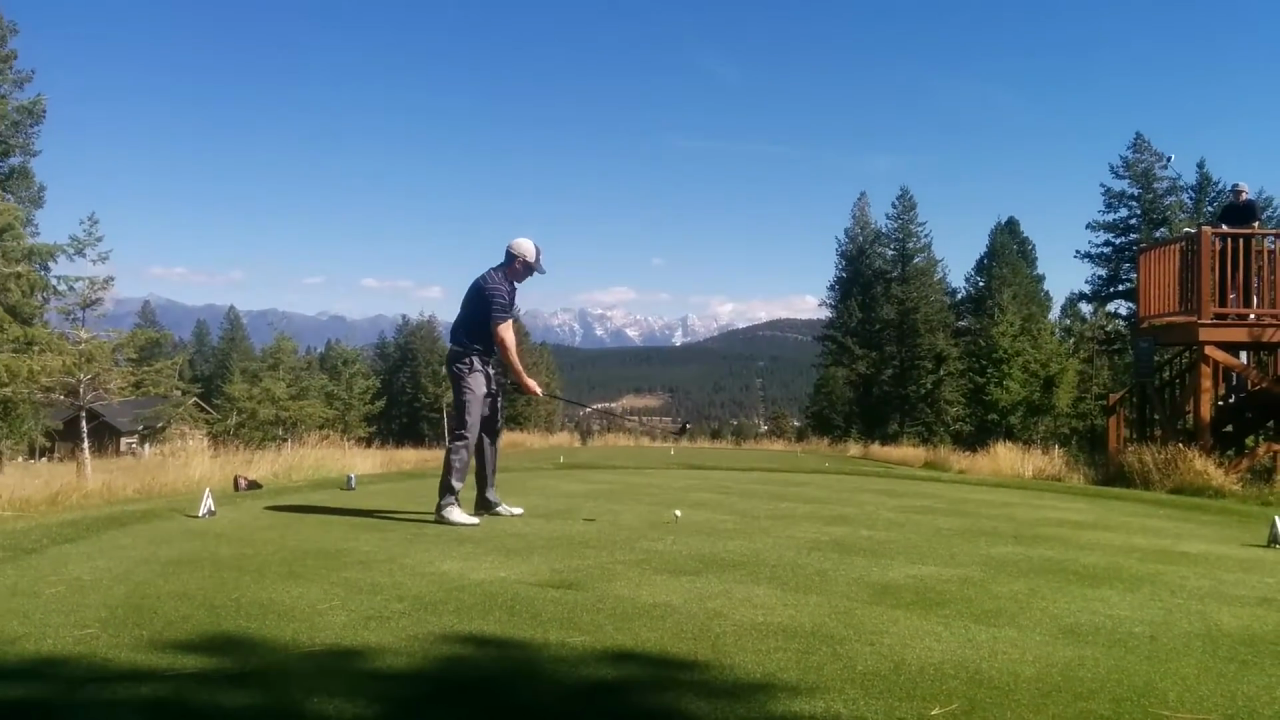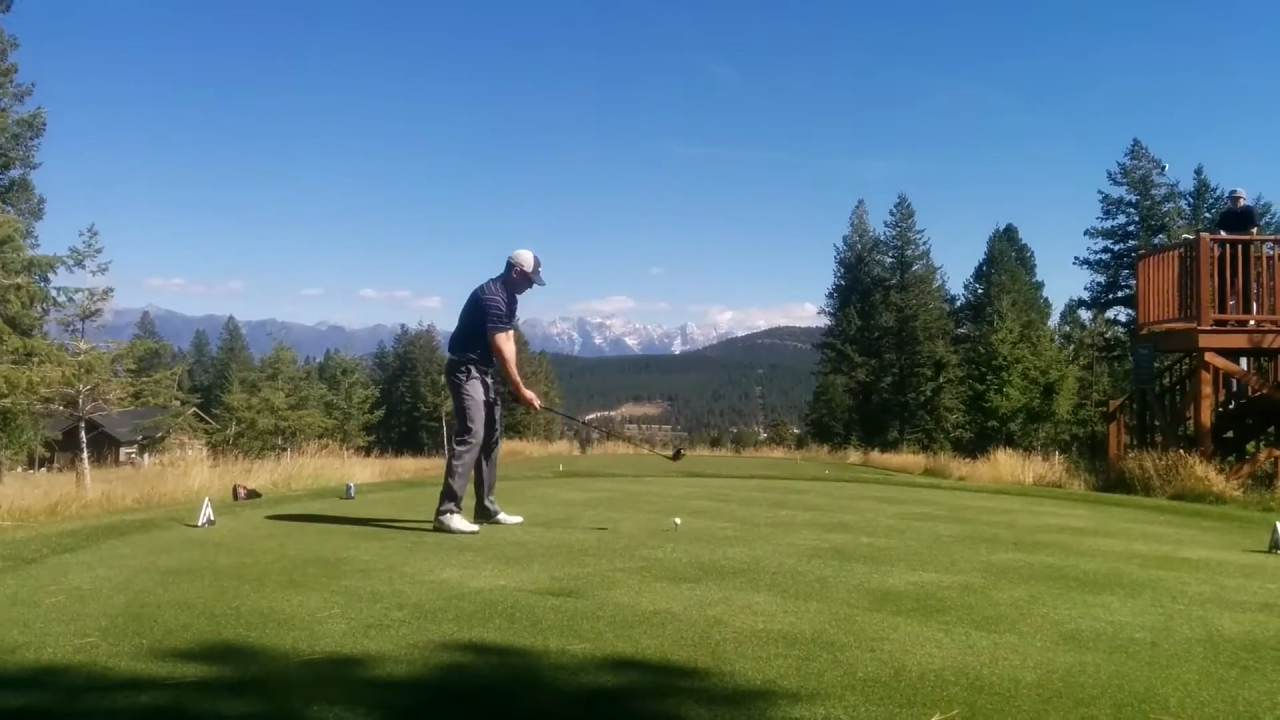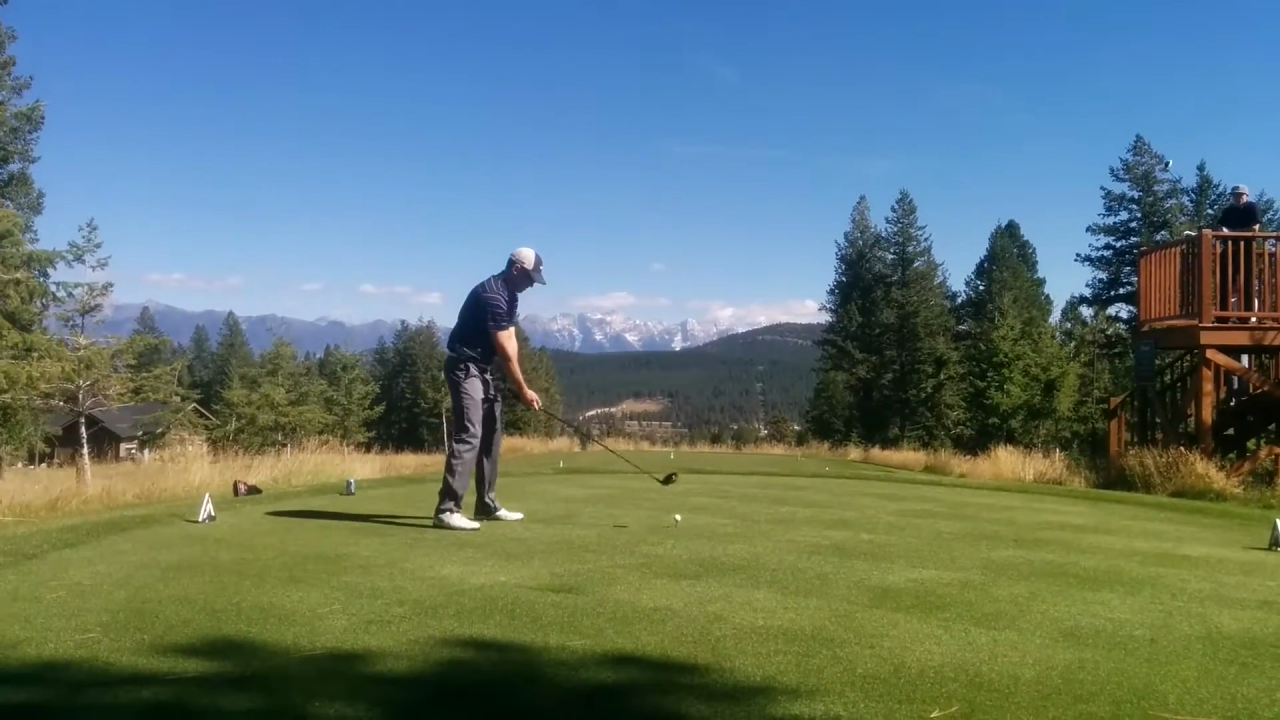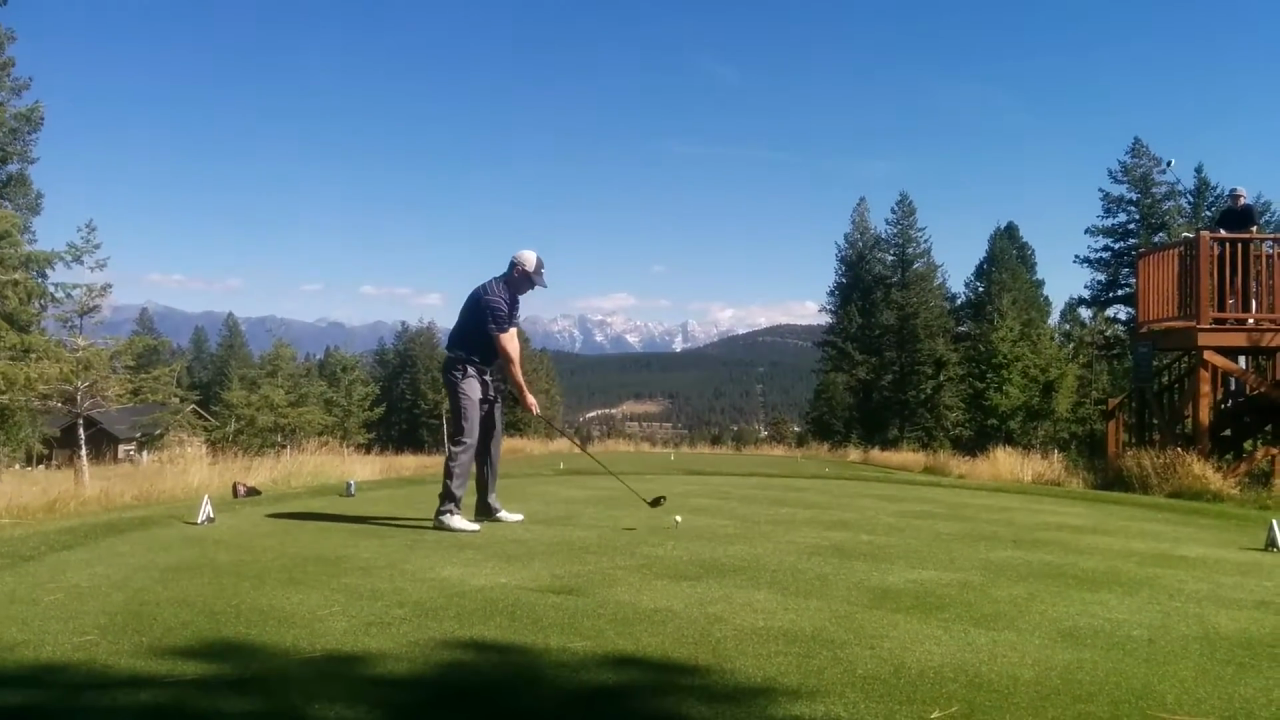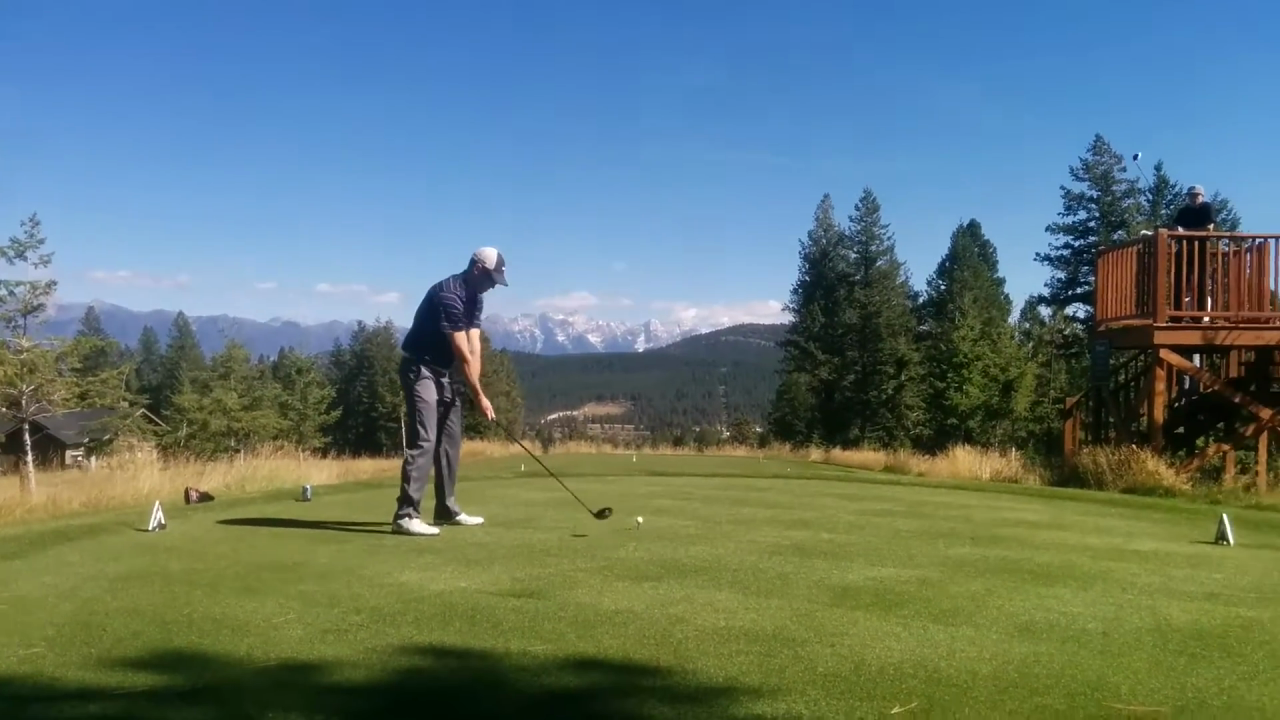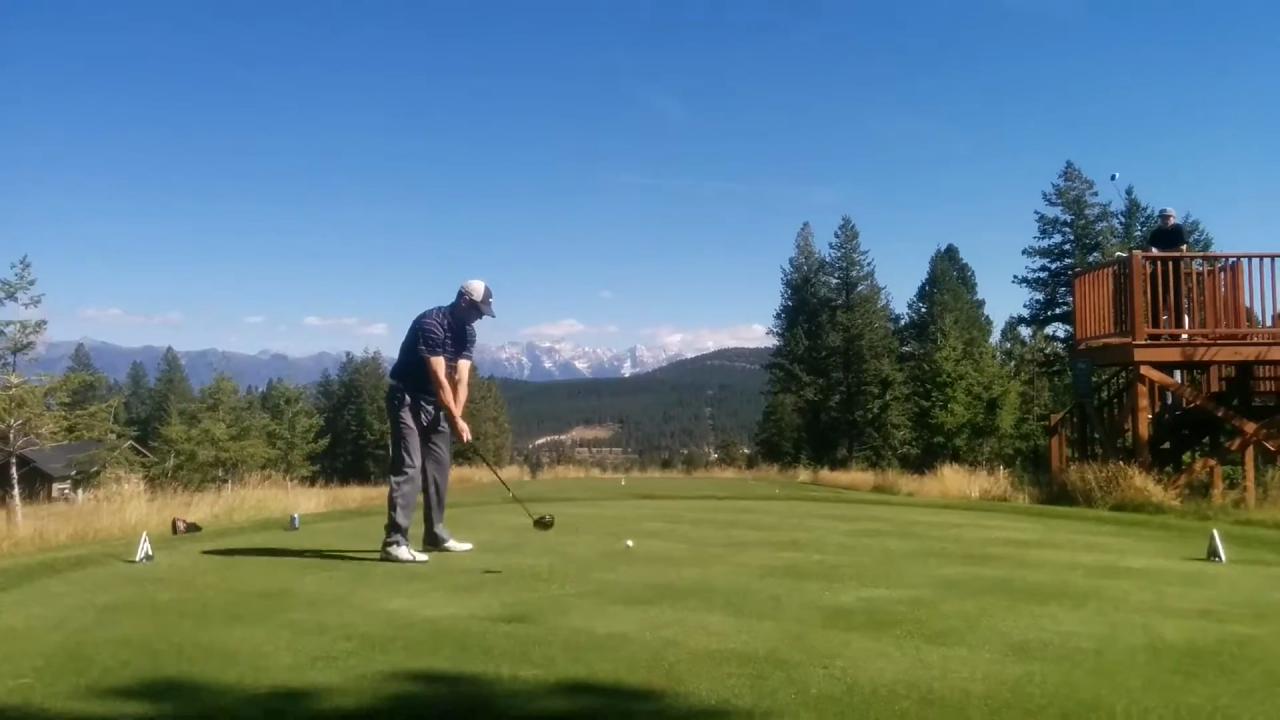
dt=0.1s
person 1, frame 1
left shoulder: (507, 287)
right shoulder: (493, 287)
left elbow: (508, 332)
right elbow: (502, 340)
left wrist: (516, 375)
right wrist: (523, 378)
left hip: (483, 363)
right hip: (467, 361)
left knee: (490, 430)
right knee: (466, 430)
left ankle: (487, 500)
right ankle: (448, 504)
person 1, frame 2
left shoulder: (508, 298)
right shoulder: (491, 297)
left elbow: (509, 344)
right elbow: (500, 351)
left wrist: (516, 386)
right wrist: (521, 389)
left hip: (482, 372)
right hip: (466, 370)
left knee: (490, 439)
right knee: (471, 435)
left ankle: (486, 508)
right ankle: (447, 511)
person 1, frame 3
left shoulder: (510, 296)
right shoulder: (491, 295)
left elbow: (511, 341)
right elbow: (504, 349)
left wrist: (516, 385)
right wrist: (523, 388)
left hip: (483, 369)
right hip: (464, 367)
left knee: (490, 436)
right knee: (469, 434)
left ankle: (487, 504)
right ankle: (447, 509)
person 1, frame 4
left shoulder: (511, 298)
right shoulder: (492, 297)
left elbow: (513, 343)
right elbow: (506, 352)
left wrist: (517, 388)
right wrist: (524, 393)
left hip: (483, 370)
right hip: (462, 368)
left knee: (490, 438)
right knee: (466, 436)
left ankle: (487, 506)
right ankle: (447, 511)
person 1, frame 5
left shoulder: (475, 299)
right shoulder: (448, 295)
left elbow: (473, 347)
right elbow: (461, 351)
left wrist: (474, 388)
right wrist: (479, 396)
left hip: (444, 373)
right hip: (419, 369)
left knee: (449, 439)
right knee: (423, 440)
left ankle: (446, 509)
right ankle: (406, 515)
person 1, frame 6
left shoulder: (466, 332)
right shoulder: (431, 323)
left elbow: (461, 378)
right elbow: (438, 377)
left wrist: (456, 416)
right wrist: (456, 419)
left hip: (432, 401)
right hip: (406, 397)
left knee: (438, 467)
right knee: (409, 467)
left ankle: (436, 535)
right ankle: (394, 542)
